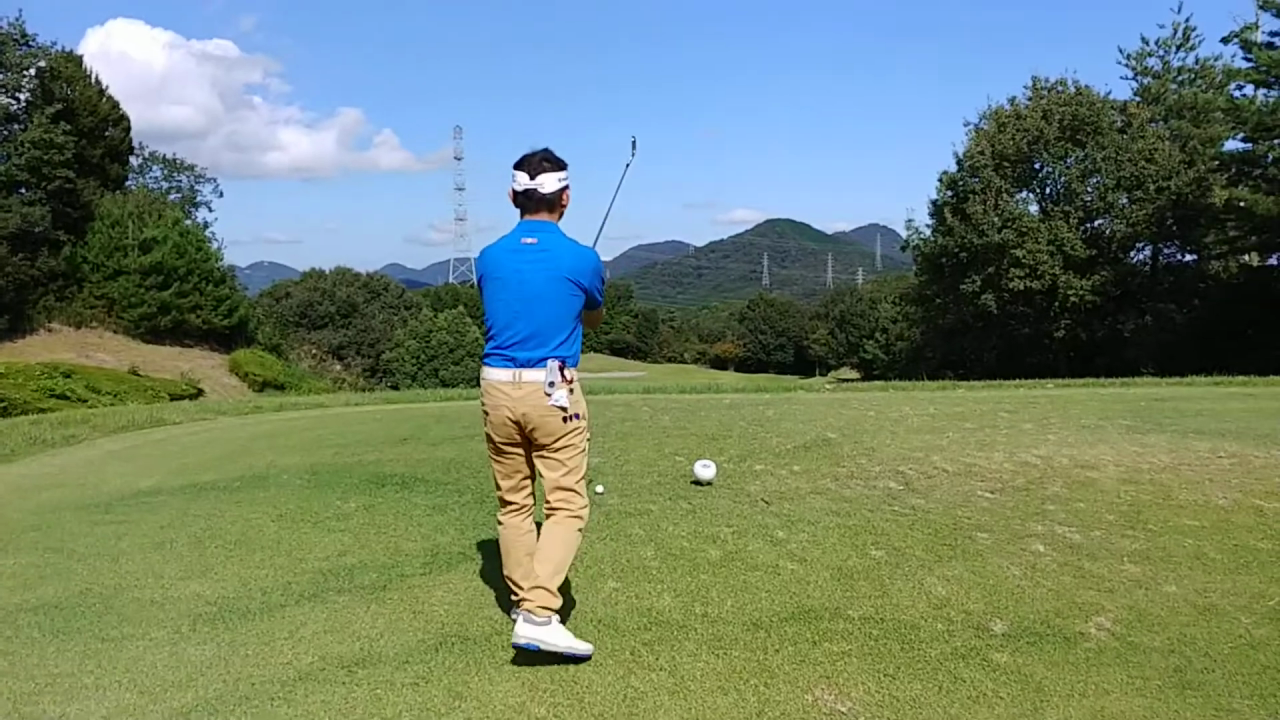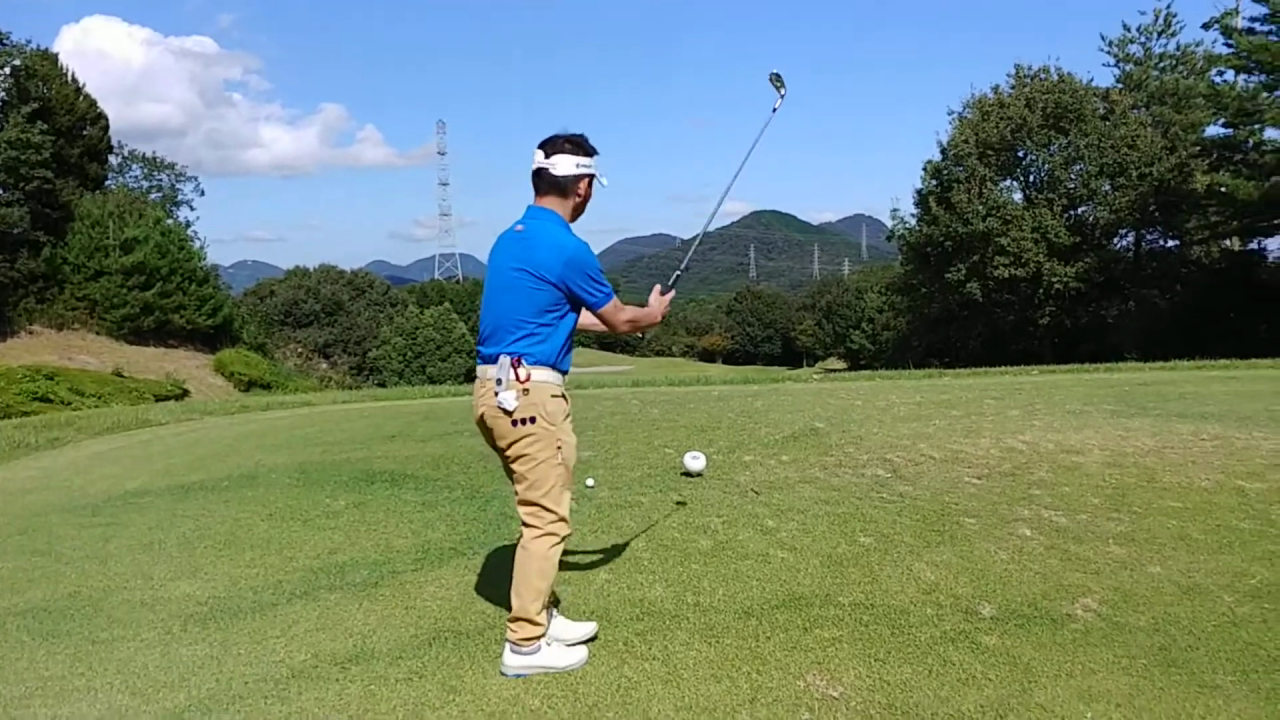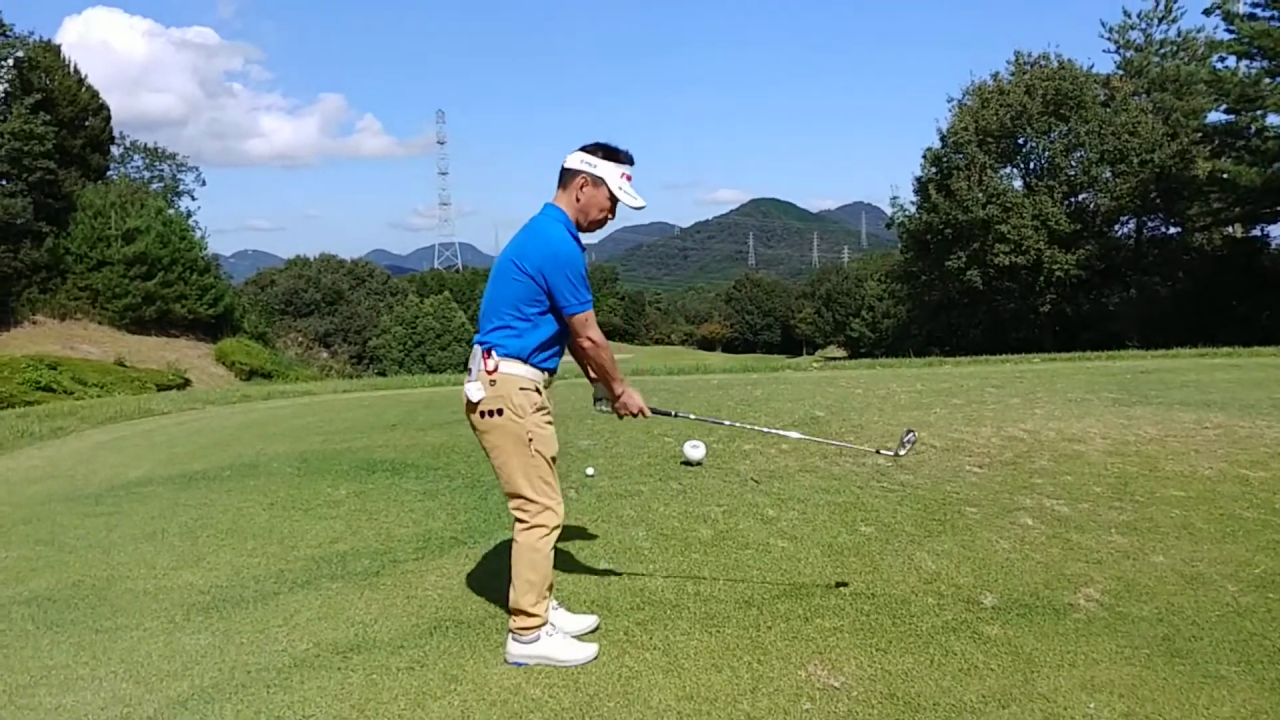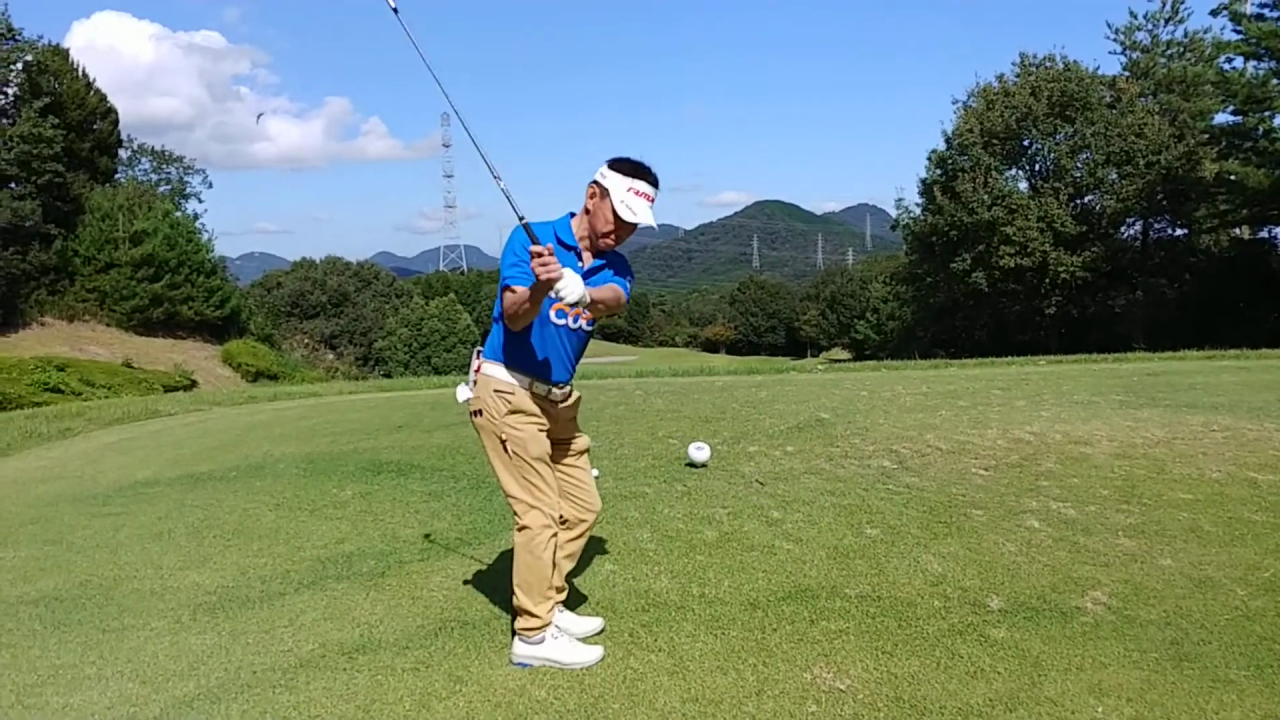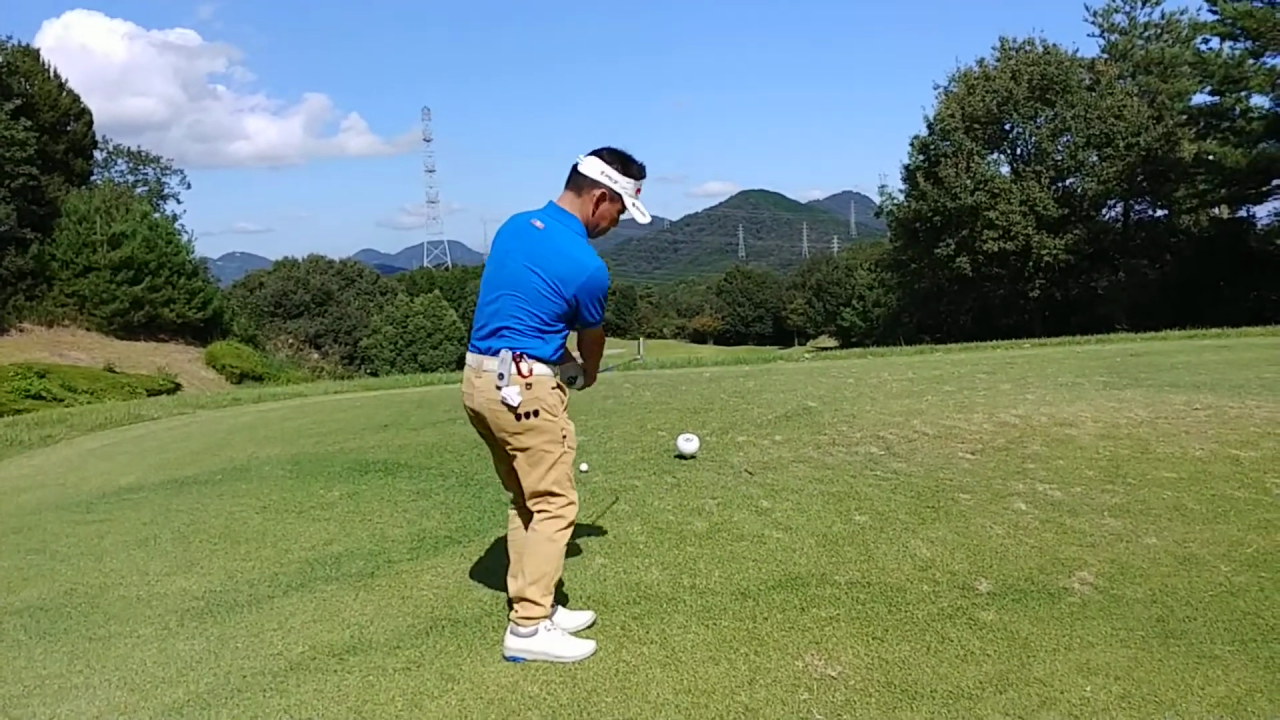
dt=0.7s
person 1, frame 1
left shoulder: (489, 258)
right shoulder: (582, 259)
right elbow: (594, 319)
left hip: (498, 389)
right hip: (554, 392)
left knee: (514, 503)
right knee: (566, 506)
left ankle: (525, 601)
right ankle: (539, 617)
person 1, frame 2
left shoulder: (508, 240)
right shoulder: (566, 250)
right elbow: (620, 320)
left wrist: (630, 317)
right wrist: (652, 313)
left hip: (494, 390)
right hip: (531, 393)
left knee: (537, 512)
right knee: (546, 519)
left ankle: (537, 617)
right ankle: (525, 644)
person 1, frame 3
left shoulder: (548, 235)
right shoulder: (557, 245)
left elbow: (574, 332)
right elbow: (587, 338)
left wrist: (603, 386)
right wrist: (620, 390)
left hip: (508, 385)
right hip: (509, 388)
left knee: (539, 505)
right knee: (539, 510)
left ankle: (539, 608)
right ankle: (527, 635)
person 1, frame 4
left shoulder: (616, 266)
right shoulder: (528, 239)
left elbow: (611, 300)
right elbow: (514, 318)
left wrist: (580, 293)
right wrist: (540, 288)
left hip: (558, 397)
right hip: (508, 392)
left knee: (581, 507)
right knee: (538, 513)
left ankle: (549, 609)
right ankle: (533, 635)
person 1, frame 5
left shoulder: (514, 227)
right shoulder: (586, 266)
right elbow: (592, 340)
left wrist: (564, 363)
right wrist: (586, 374)
left hip: (481, 377)
right hip: (525, 386)
left knee: (526, 499)
right knee: (553, 505)
left ankle: (533, 605)
right ankle: (528, 628)
